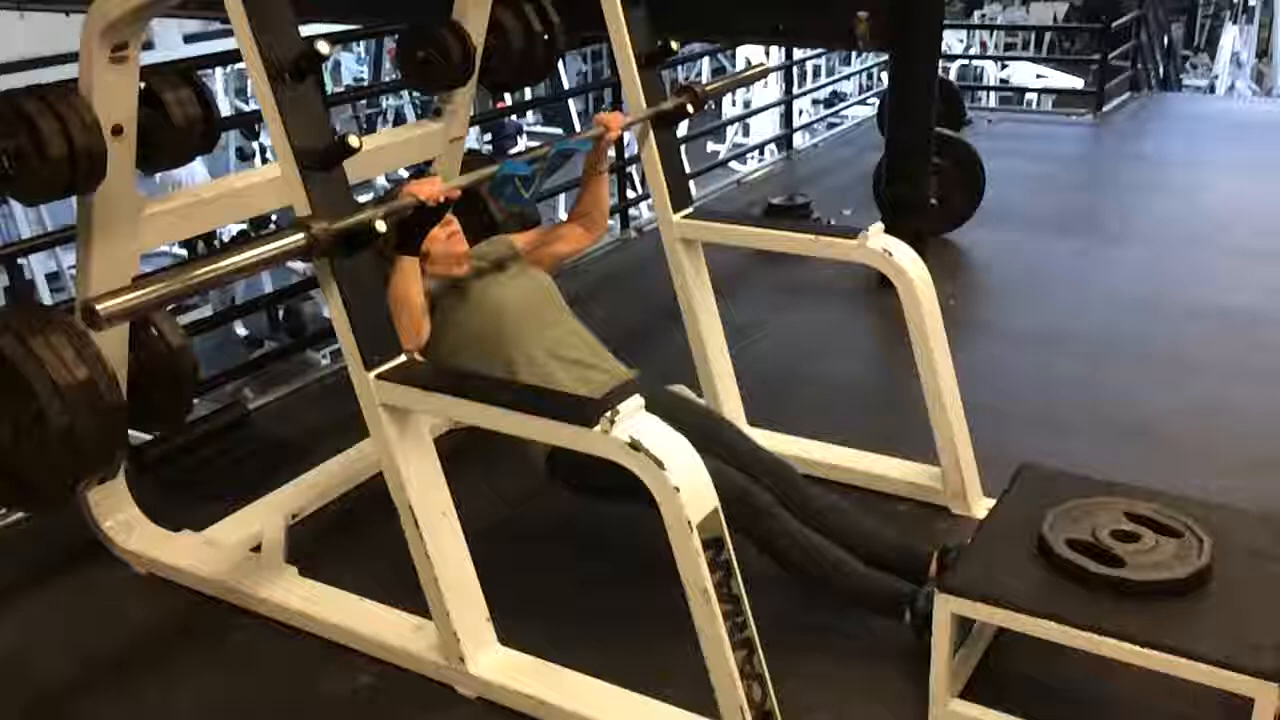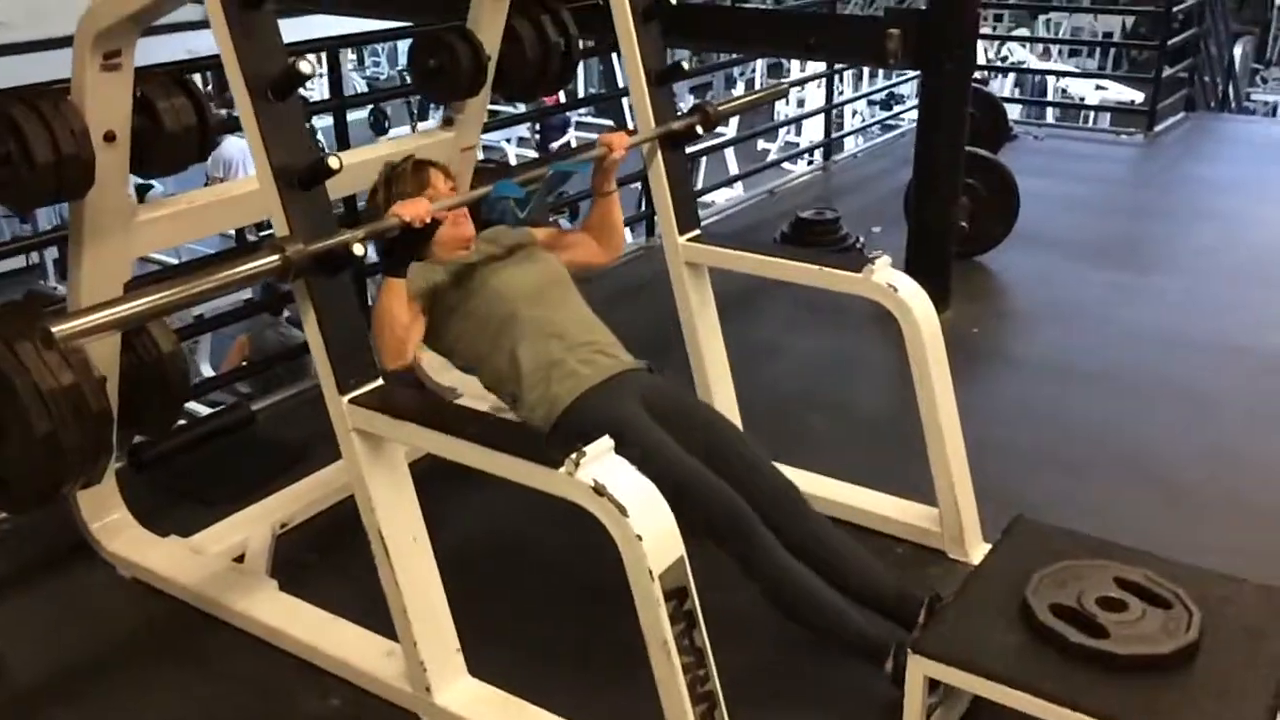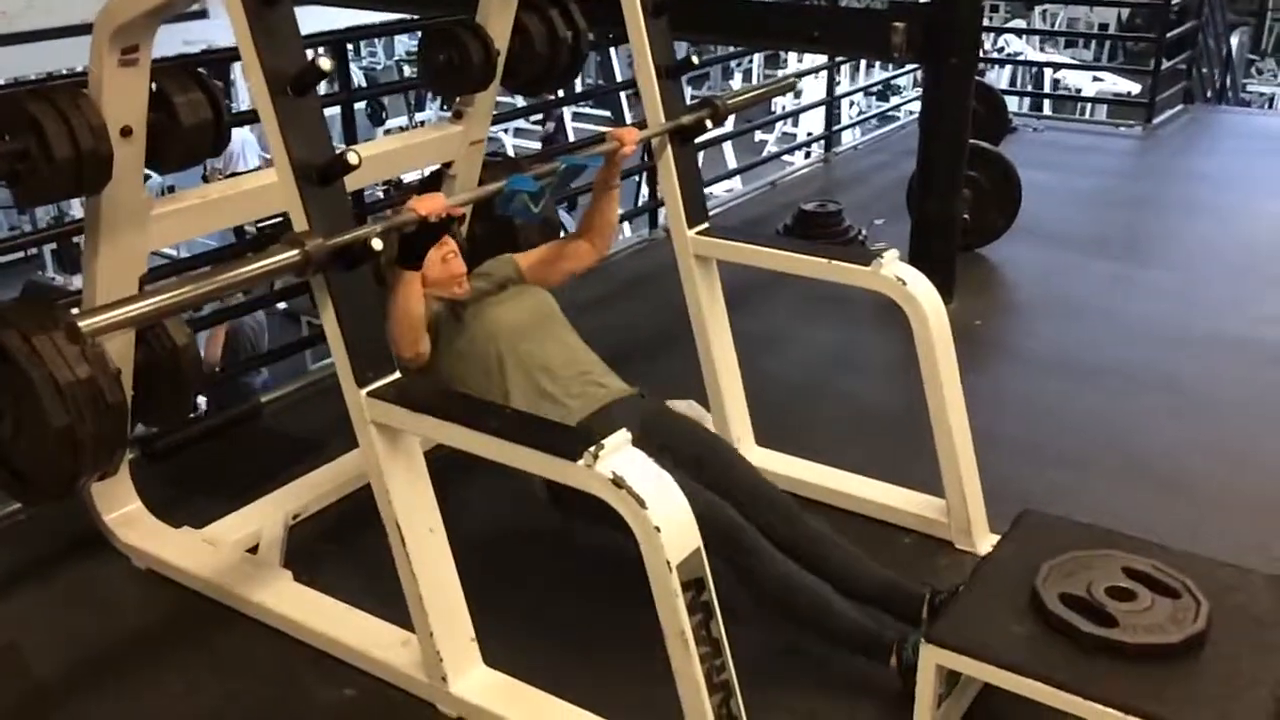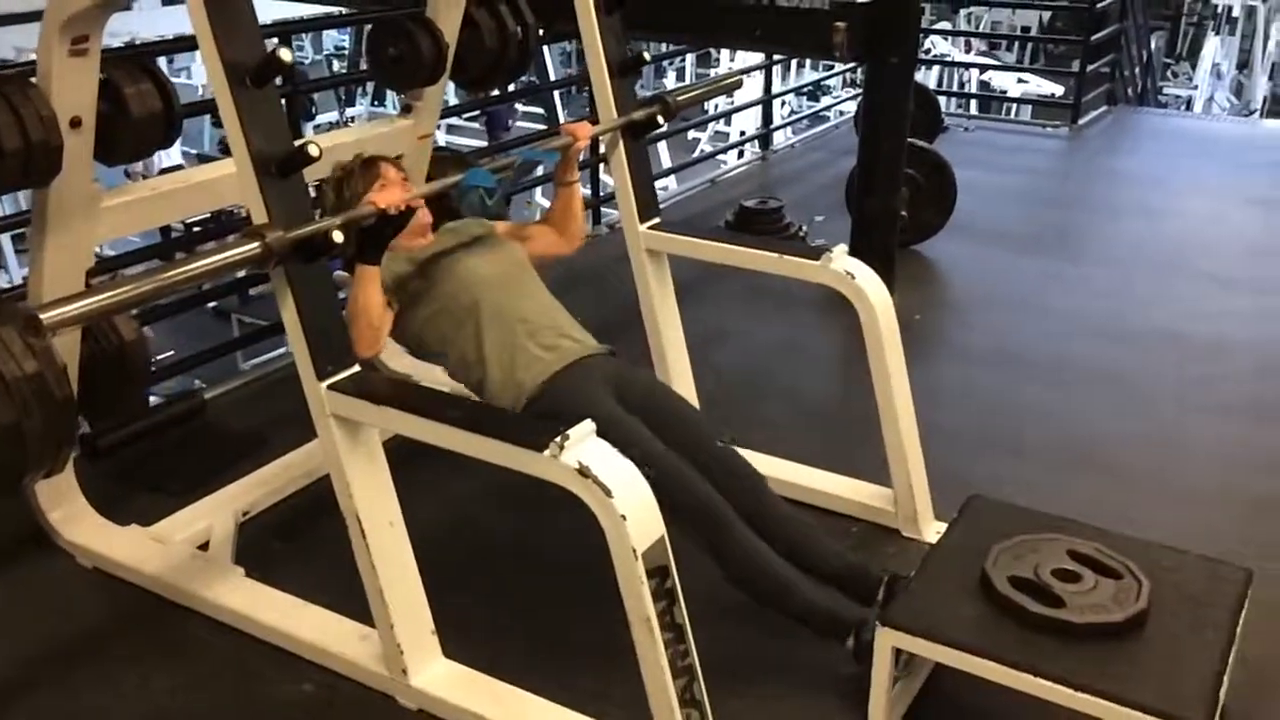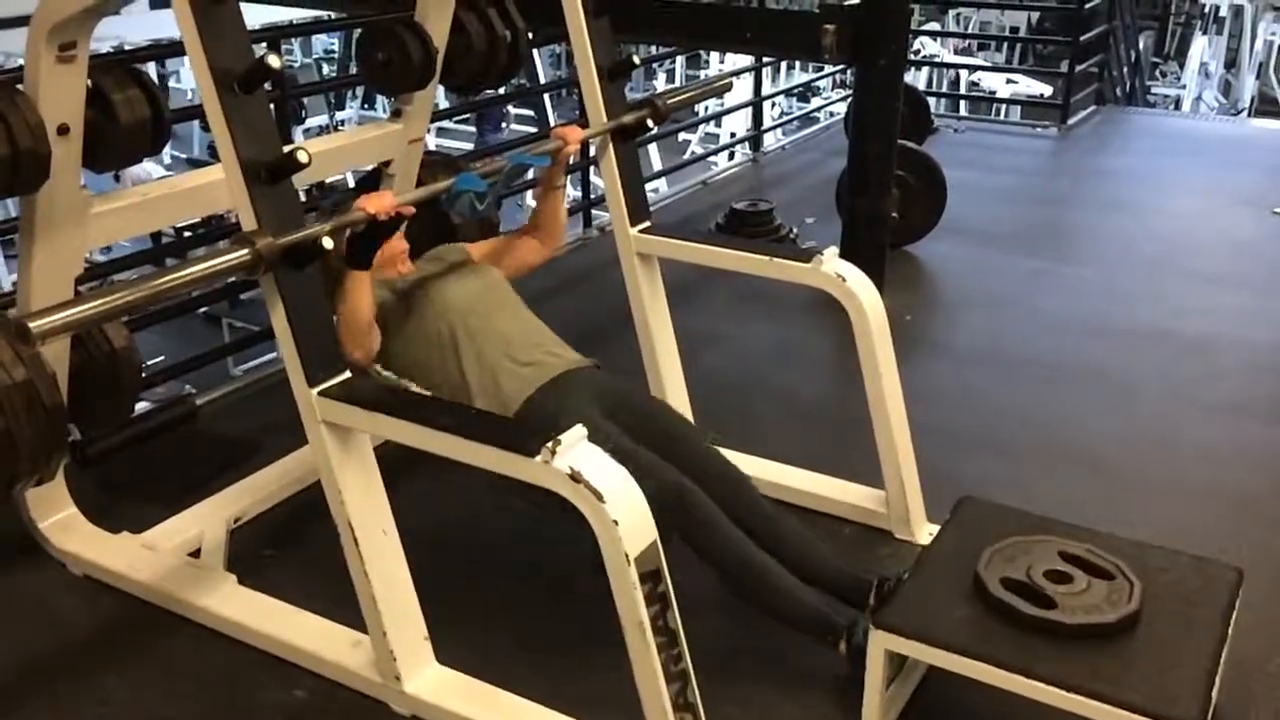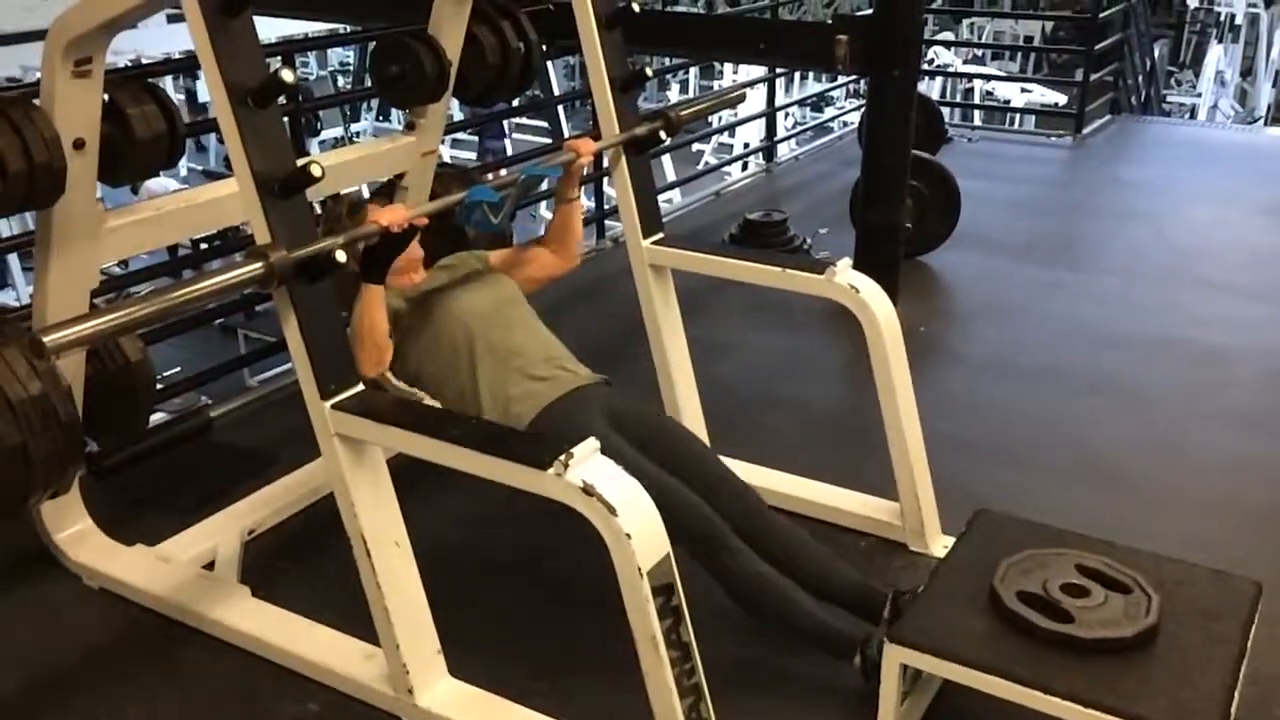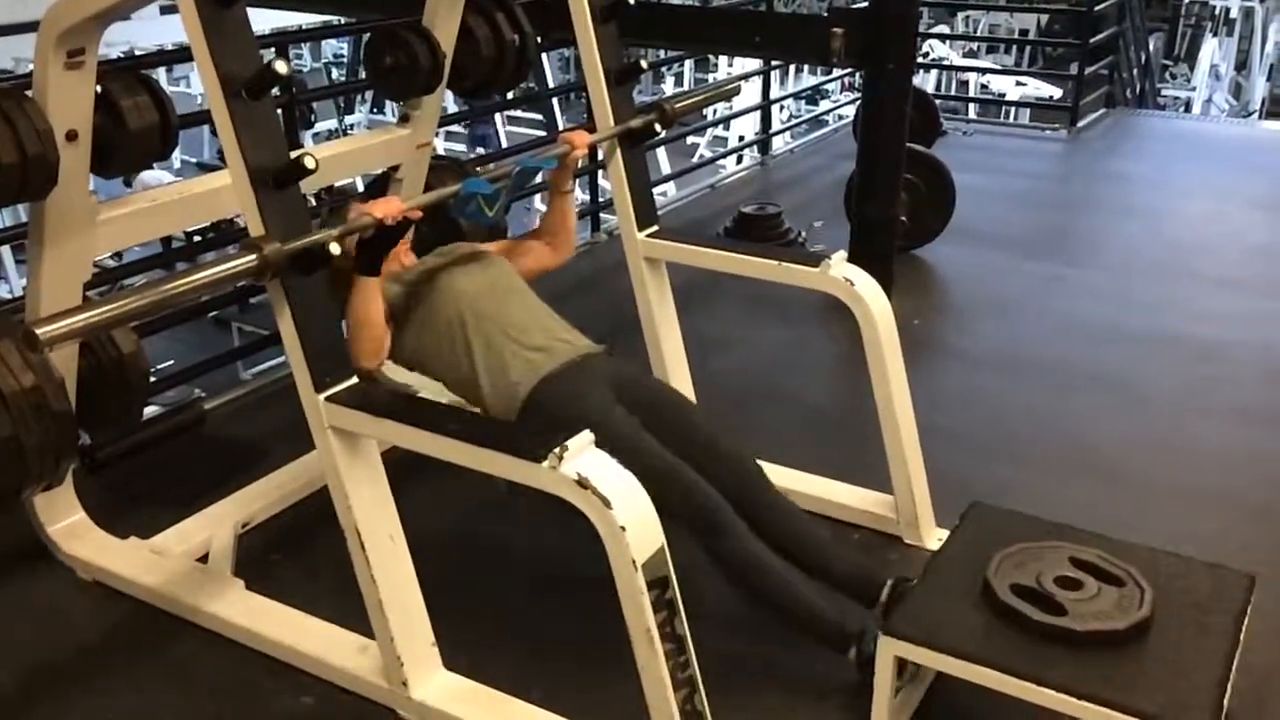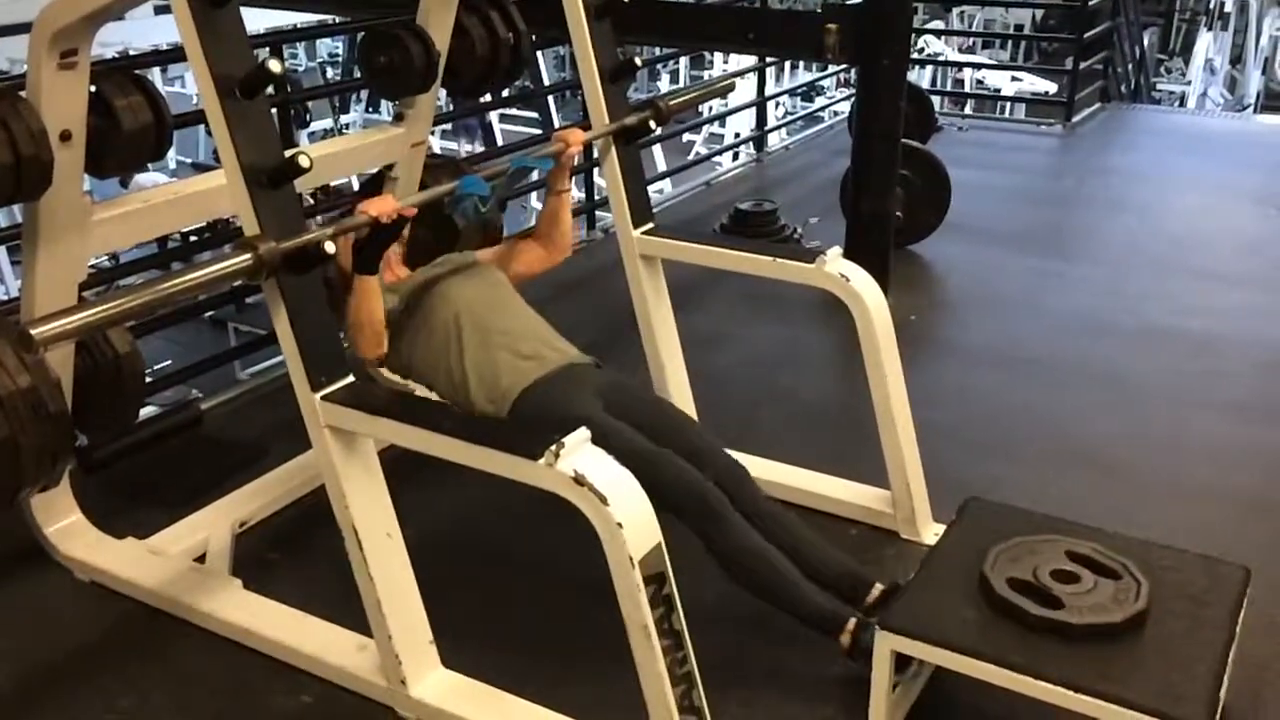
dt=0.7s
person 1, frame 1
left shoulder: (495, 253)
right shoulder: (428, 299)
left elbow: (585, 228)
right elbow: (407, 343)
left wrist: (599, 156)
right wrist: (410, 241)
left hip: (627, 389)
left knee: (776, 476)
right knee: (743, 502)
left ankle: (929, 565)
right ankle: (910, 604)
person 1, frame 2
left shoulder: (507, 240)
right shoulder: (427, 284)
left elbow: (605, 246)
right elbow: (394, 357)
left wrist: (605, 176)
right wrist: (395, 255)
left hip: (637, 381)
right hip: (582, 413)
left knee: (778, 499)
right knee: (738, 525)
left ankle: (919, 611)
right ankle: (894, 654)
person 1, frame 3
left shoulder: (498, 273)
right shoulder: (430, 321)
left elbow: (590, 246)
right elbow: (407, 351)
left wrist: (609, 171)
right wrist: (411, 251)
left hip: (631, 409)
left knee: (774, 509)
right knee: (732, 537)
left ankle: (923, 605)
right ankle: (897, 648)
person 1, frame 4
left shoulder: (464, 232)
right shoulder: (391, 273)
left elbow: (566, 237)
right elbow: (366, 347)
left wrist: (568, 165)
right wrist: (370, 243)
left hip: (601, 365)
right hip: (548, 398)
left knee: (739, 482)
right knee: (704, 508)
left ankle: (878, 590)
right ankle: (856, 630)
person 1, frame 5
left shoulder: (445, 256)
right shoulder: (378, 303)
left elbow: (544, 241)
right elbow: (358, 350)
left wrist: (554, 169)
right wrist: (360, 252)
left hip: (587, 380)
right hip: (536, 414)
left knee: (731, 488)
right knee: (691, 513)
left ankle: (869, 593)
right ankle: (848, 634)
person 1, frame 6
left shoulder: (461, 267)
right shoulder: (391, 311)
left elbow: (561, 256)
right elbow: (372, 368)
left wrist: (569, 181)
right wrist: (373, 265)
left hip: (597, 396)
right hip: (545, 430)
left knee: (742, 505)
right knee: (707, 533)
left ankle: (884, 606)
right ankle: (863, 649)
person 1, frame 7
left shoulder: (456, 253)
right shoulder: (389, 302)
left elbow: (556, 247)
right elbow: (366, 359)
left wrist: (562, 174)
right wrist: (369, 259)
left hip: (602, 368)
right hip: (548, 402)
left knee: (748, 484)
right knee: (708, 513)
left ankle: (880, 593)
right ankle: (859, 639)
person 1, frame 8
left shoulder: (450, 268)
right shoulder: (387, 310)
left elbow: (551, 247)
right elbow: (369, 349)
left wrist: (559, 174)
right wrist: (365, 256)
left hip: (589, 378)
right hip: (537, 407)
left knee: (731, 480)
right knee: (700, 500)
left ankle: (868, 594)
right ankle: (850, 630)
